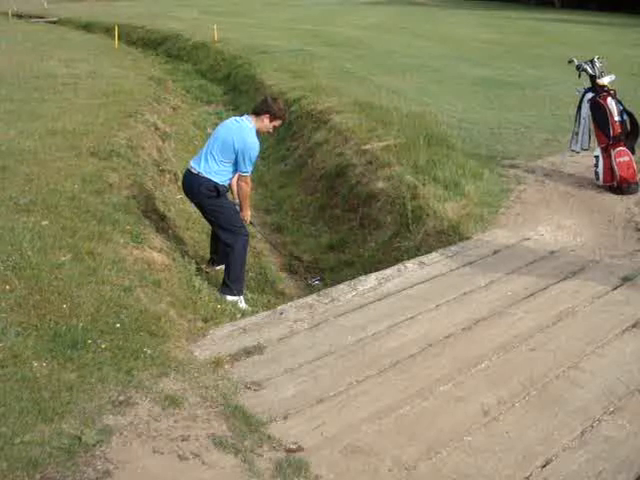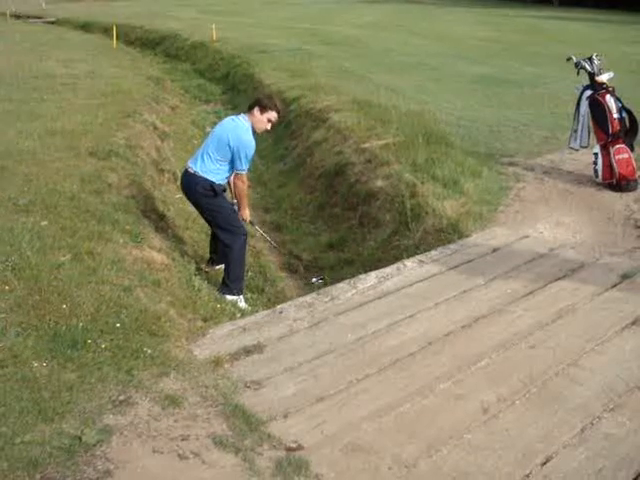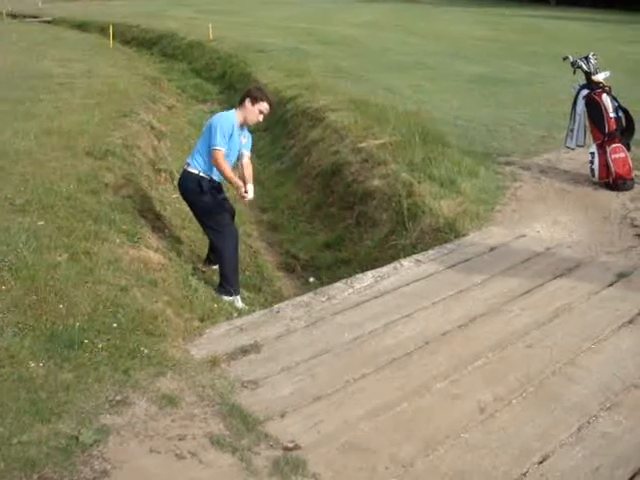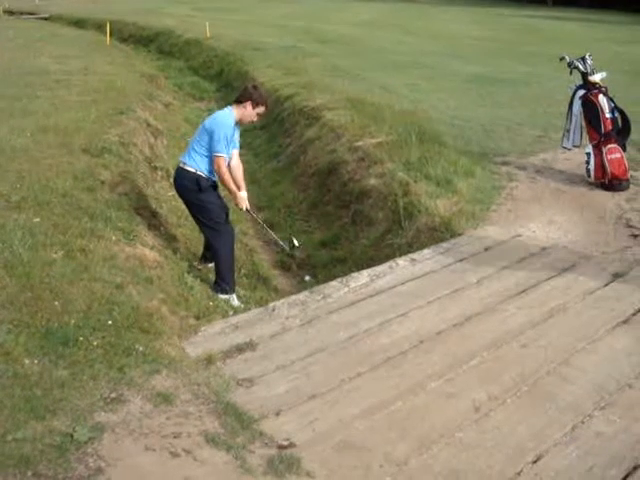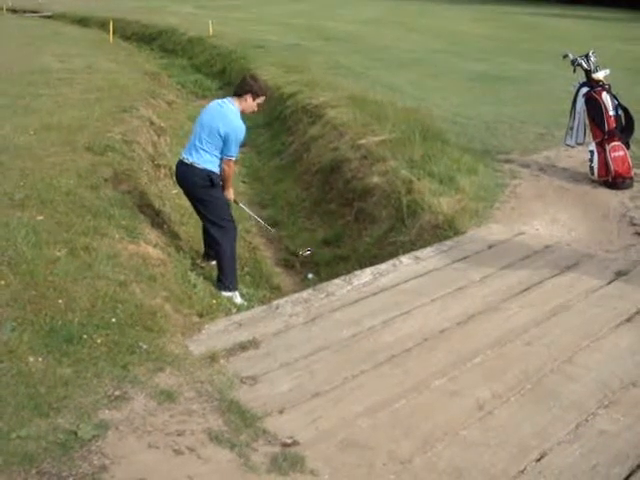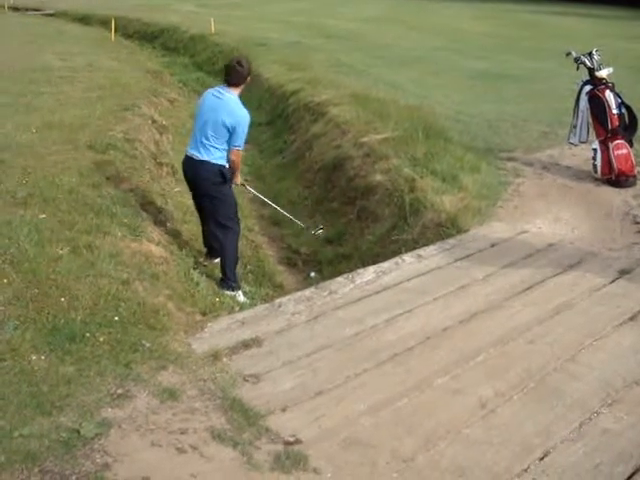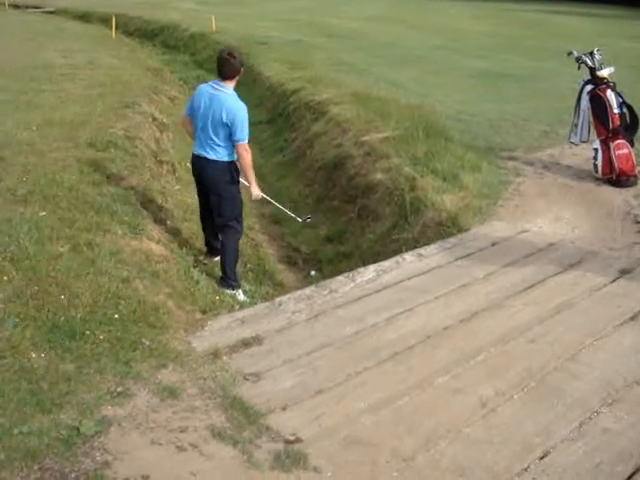
dt=0.4s
person 1, frame 1
left shoulder: (233, 122)
right shoulder: (250, 142)
right elbow: (244, 181)
left wrist: (238, 204)
right wrist: (245, 209)
left hip: (192, 178)
right hip: (206, 187)
left knee: (225, 217)
right knee: (239, 234)
left ankle: (218, 259)
right ankle: (232, 291)
person 1, frame 2
left shoulder: (231, 121)
right shoulder: (245, 139)
right elbow: (240, 179)
left wrist: (235, 202)
right wrist: (243, 208)
left hip: (190, 178)
right hip: (203, 187)
left knee: (224, 217)
right knee: (237, 234)
left ankle: (217, 259)
right ankle: (232, 290)
person 1, frame 3
left shoulder: (245, 133)
right shoulder: (223, 121)
left elbow: (245, 161)
right elbow: (217, 159)
left wrist: (249, 185)
right wrist: (238, 185)
left hip: (209, 182)
right hip: (196, 183)
left knee: (226, 215)
right knee: (228, 232)
left ankle: (213, 260)
right ankle: (229, 291)
person 1, frame 4
left shoulder: (234, 127)
right shoulder: (222, 122)
left elbow: (234, 161)
right elbow: (219, 165)
left wrist: (243, 190)
right wrist: (236, 194)
left hip: (200, 179)
right hip: (192, 181)
left knee: (221, 214)
right knee: (224, 230)
left ankle: (208, 257)
right ankle: (225, 289)
person 1, frame 5
left shoulder: (215, 105)
right shoulder: (236, 125)
right elbow: (227, 165)
left wrist: (221, 187)
right wrist: (228, 189)
left hip: (184, 168)
right hip: (200, 176)
left knee: (212, 214)
right knee: (226, 228)
left ankle: (211, 254)
right ankle: (228, 285)
person 1, frame 6
left shoulder: (208, 95)
right shoulder: (240, 114)
right elbow: (234, 155)
right wrist: (236, 175)
left hip: (190, 163)
right hip: (211, 171)
left knee: (208, 213)
right knee: (229, 225)
left ankle: (213, 252)
right ankle: (229, 283)
person 1, frame 7
left shoulder: (200, 91)
right shoulder: (236, 107)
left elbow: (187, 122)
right elbow: (242, 150)
right wrist: (252, 183)
left hip: (198, 161)
right hip: (220, 168)
left knee: (208, 211)
right knee: (232, 225)
left ankle: (213, 249)
right ankle: (229, 281)
